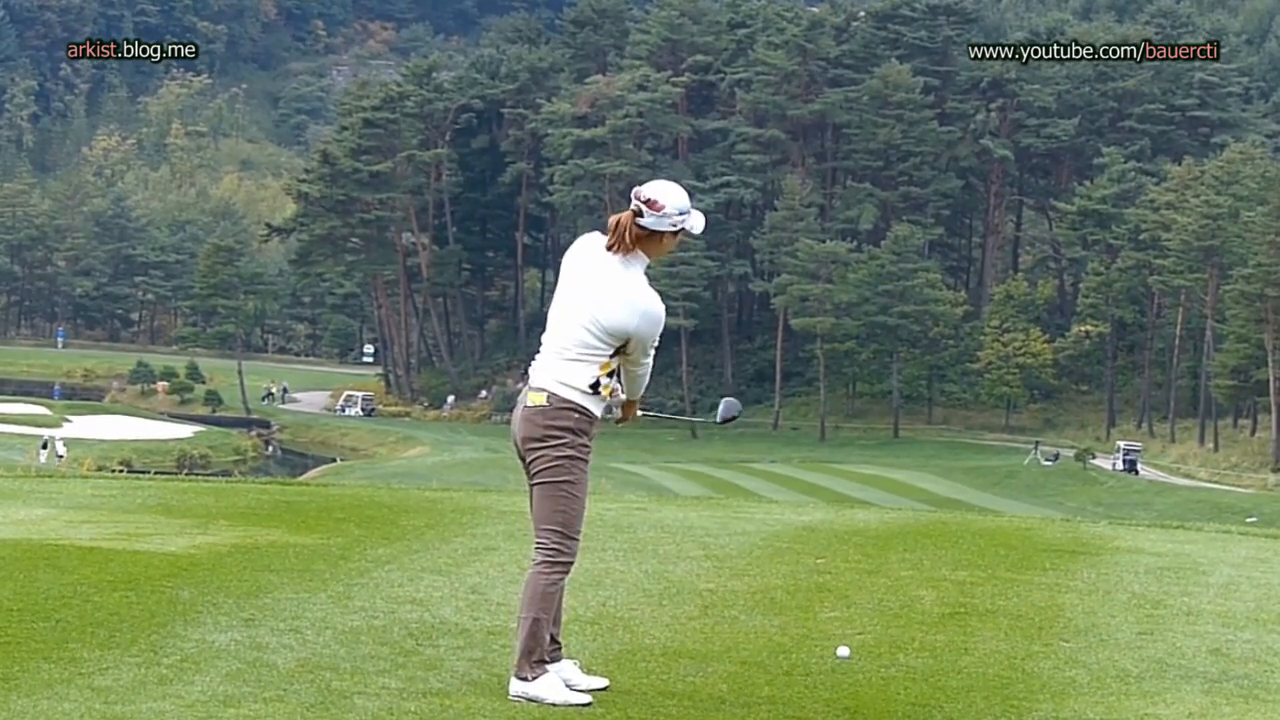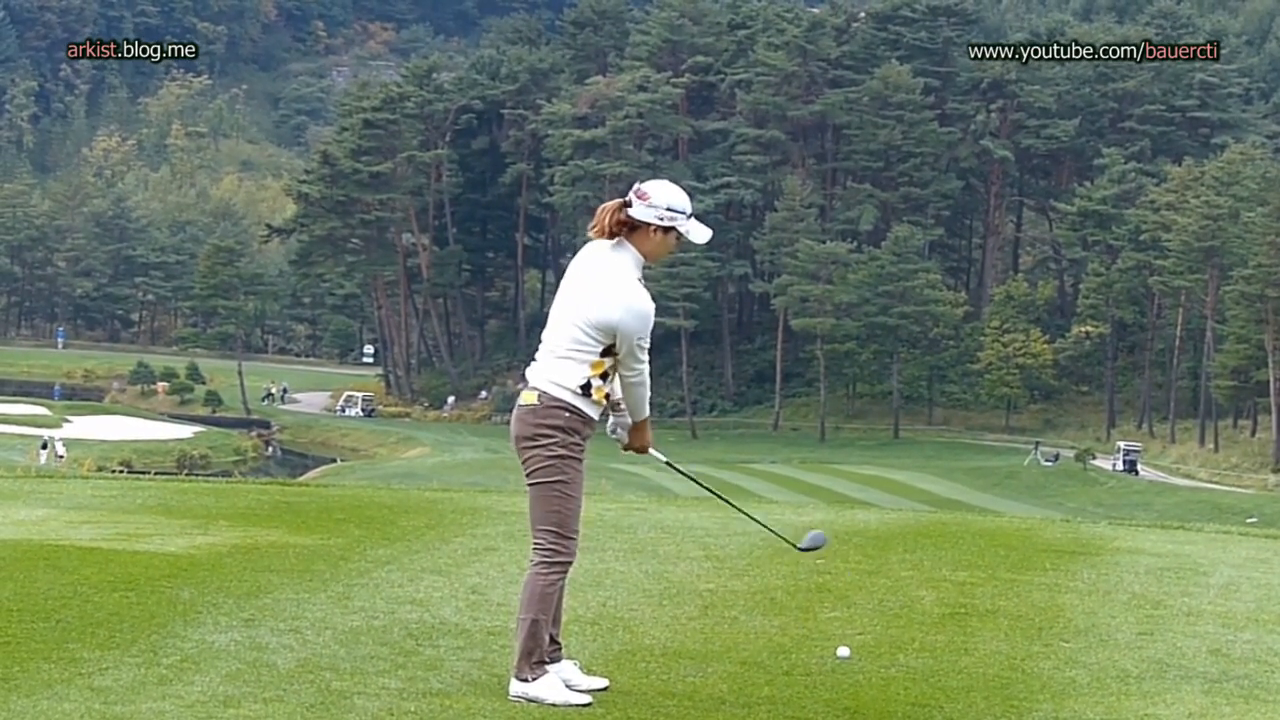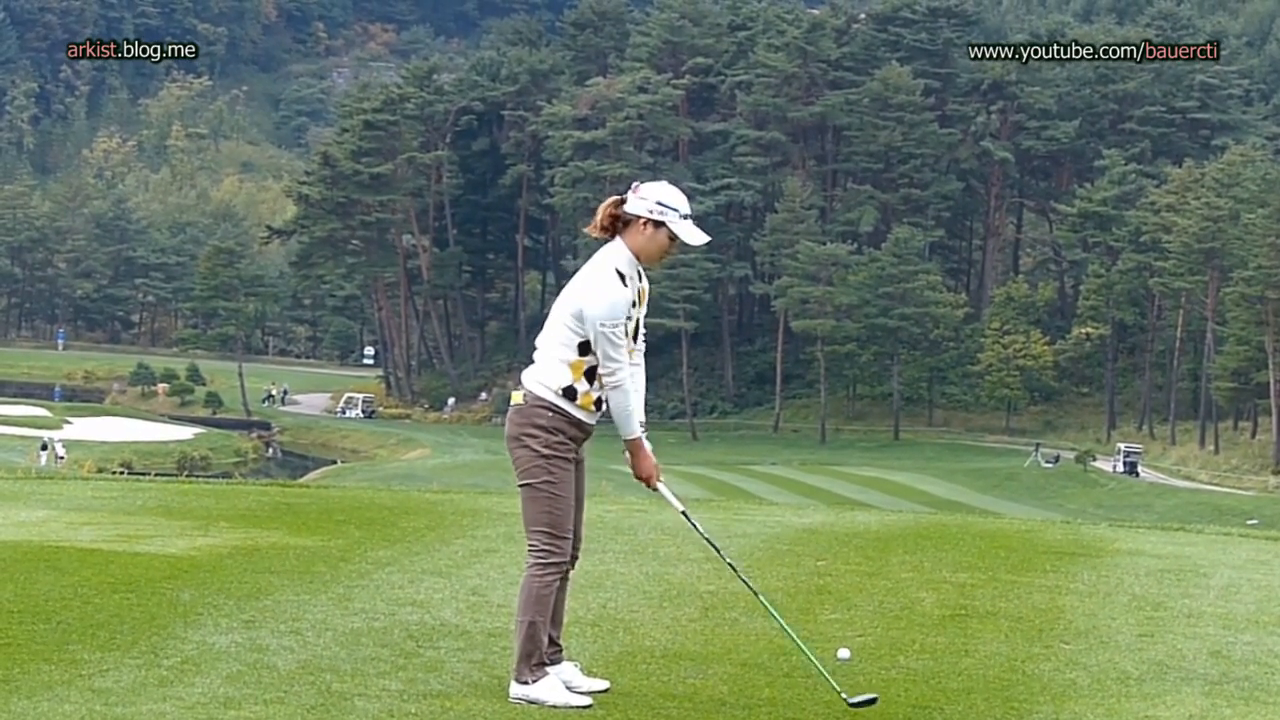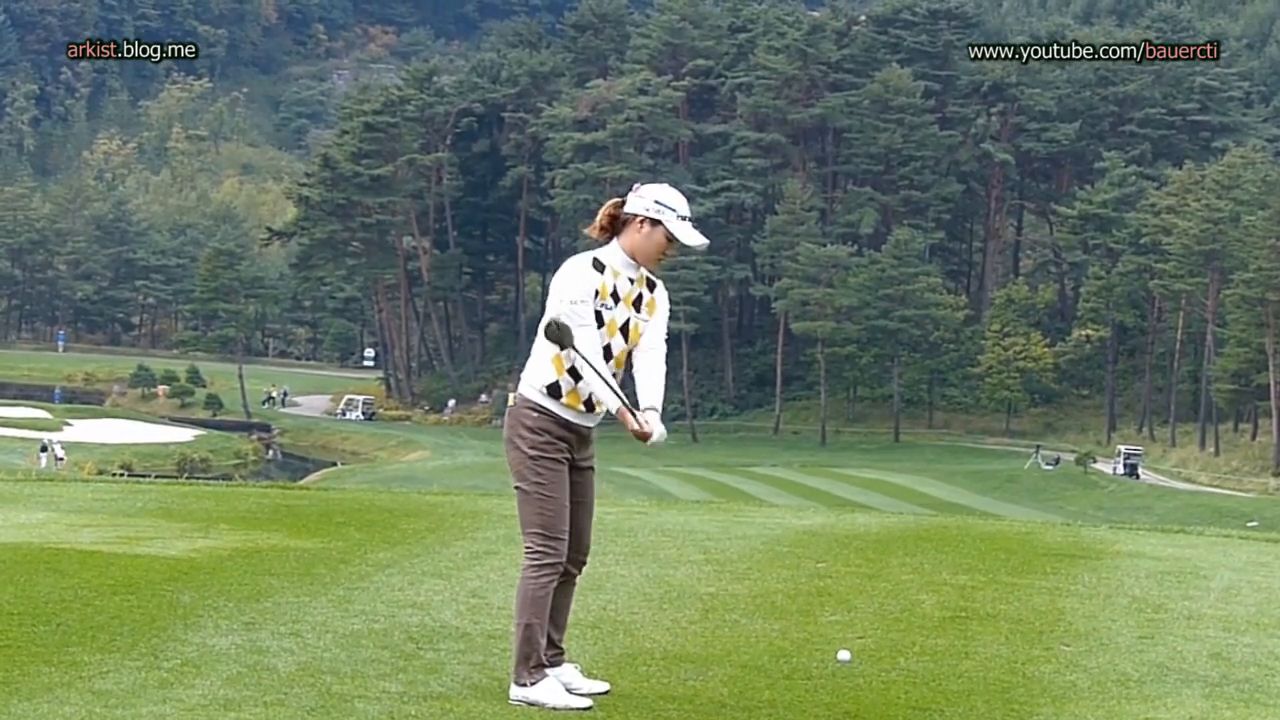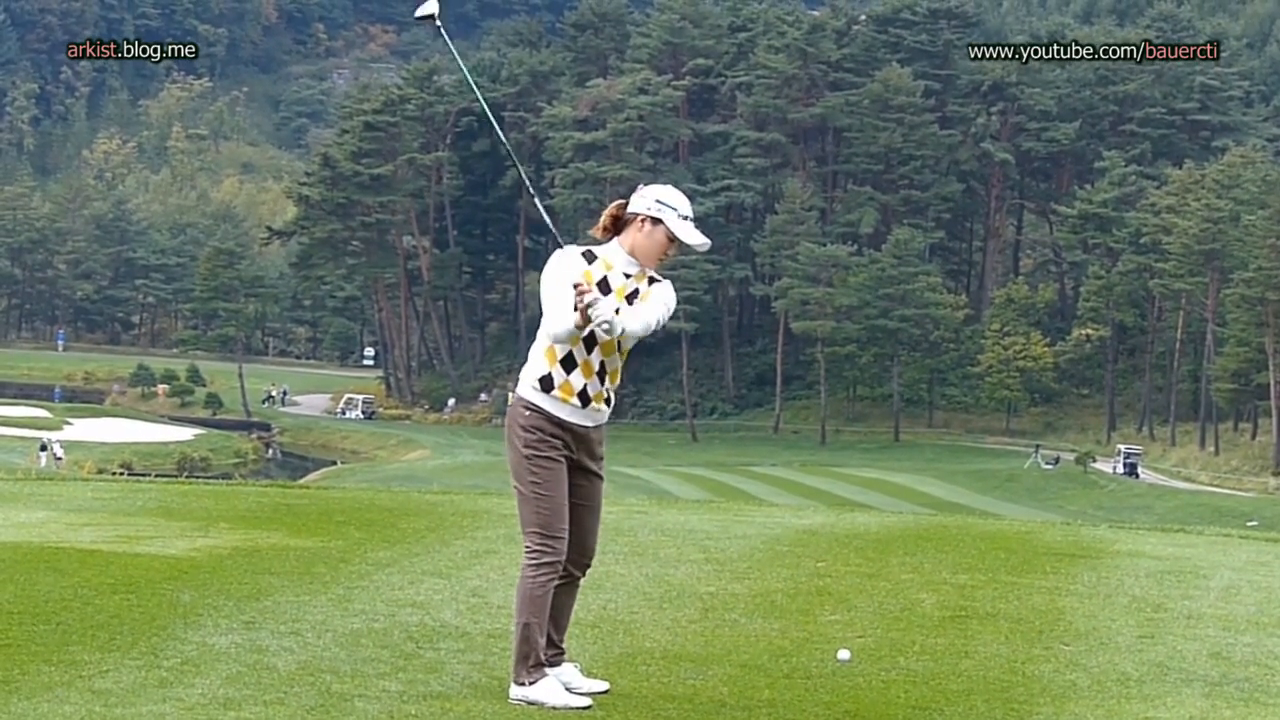
dt=0.2s
person 1, frame 1
left shoulder: (586, 247)
right shoulder: (645, 307)
right elbow: (637, 365)
right wrist: (629, 400)
left hip: (539, 408)
right hip: (563, 422)
left knee: (557, 548)
right knee: (556, 551)
left ankle: (550, 659)
right ankle: (527, 673)
person 1, frame 2
left shoulder: (595, 253)
right shoulder: (633, 301)
right elbow: (634, 369)
left wrist: (615, 405)
right wrist: (639, 422)
left hip: (545, 411)
right hip: (555, 422)
left knee: (557, 549)
right knee: (554, 550)
left ankle: (550, 660)
right ankle: (527, 674)
person 1, frame 3
left shoulder: (631, 278)
right shoulder: (607, 287)
left elbow: (632, 362)
right elbow: (615, 373)
left wrist: (636, 436)
right wrist: (637, 446)
left hip: (563, 426)
right hip: (543, 422)
left knee: (564, 553)
right knee: (549, 551)
left ankle: (551, 662)
right ankle: (528, 676)
person 1, frame 4
left shoulder: (654, 293)
right shoulder: (581, 272)
left elbow: (651, 357)
right elbow: (587, 357)
left wrist: (650, 413)
right wrist: (620, 409)
left hip: (576, 432)
right hip: (539, 422)
left knee: (572, 556)
right knee: (546, 553)
left ankle: (552, 663)
right ankle: (527, 678)
person 1, frame 5
left shoulder: (660, 293)
right shoulder: (571, 260)
left elbow: (634, 328)
right elbow: (559, 327)
left wrist: (605, 318)
right wrist: (578, 318)
left hip: (587, 431)
right hip: (539, 419)
left knee: (577, 556)
right knee: (546, 551)
left ankle: (552, 662)
right ankle: (527, 677)
